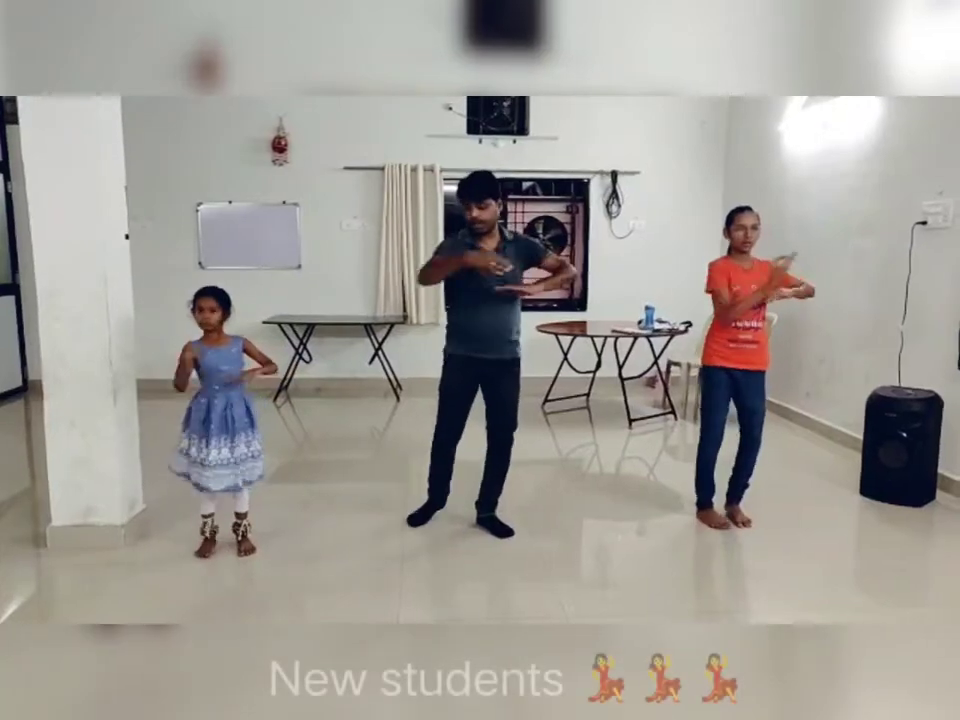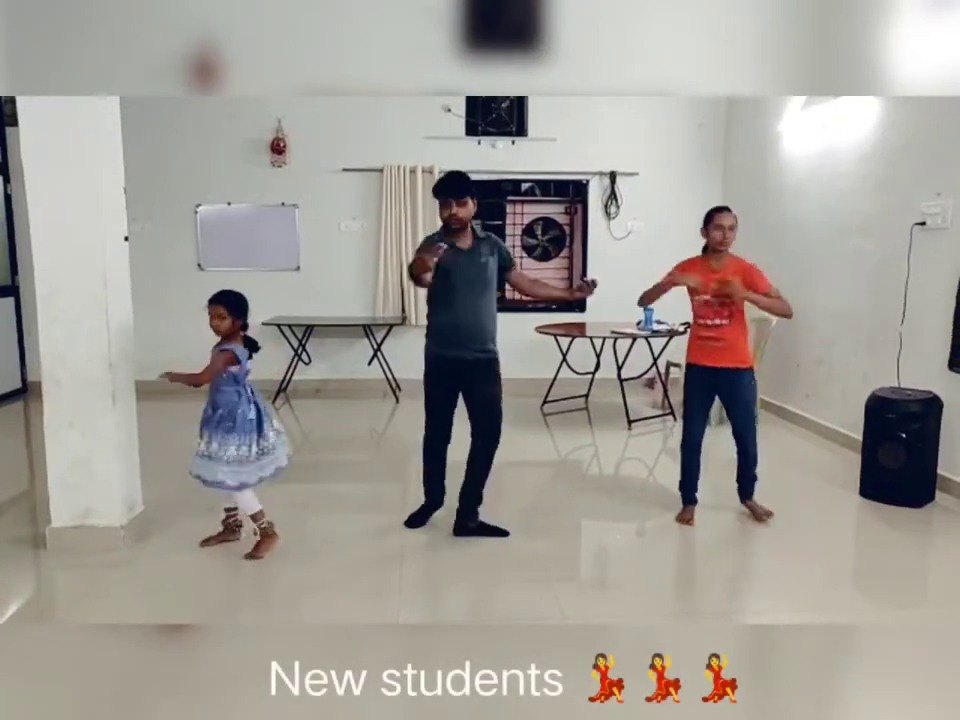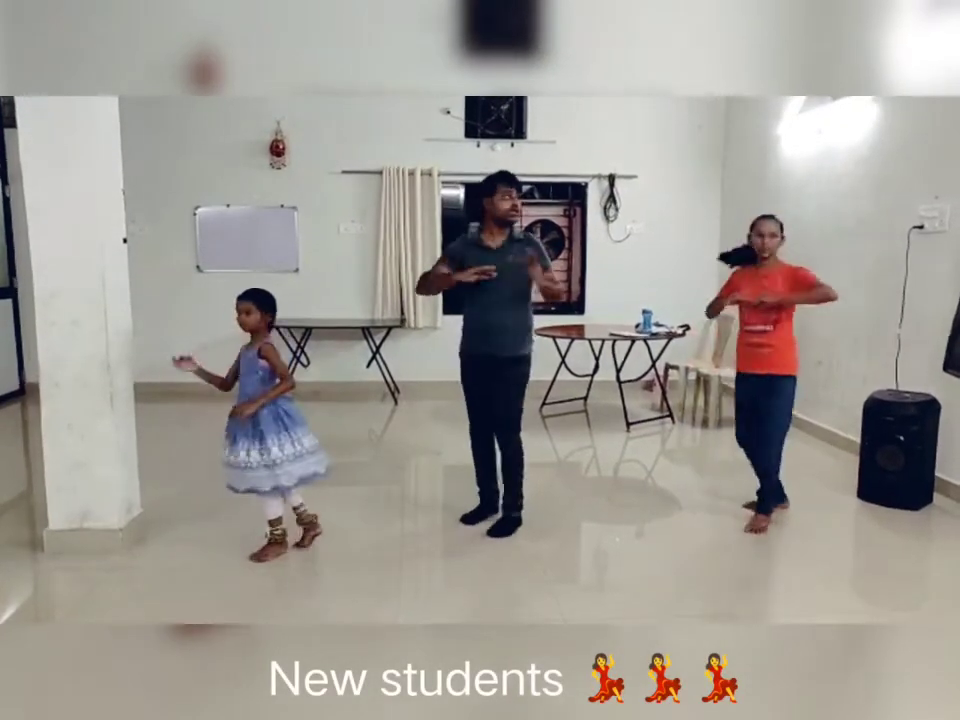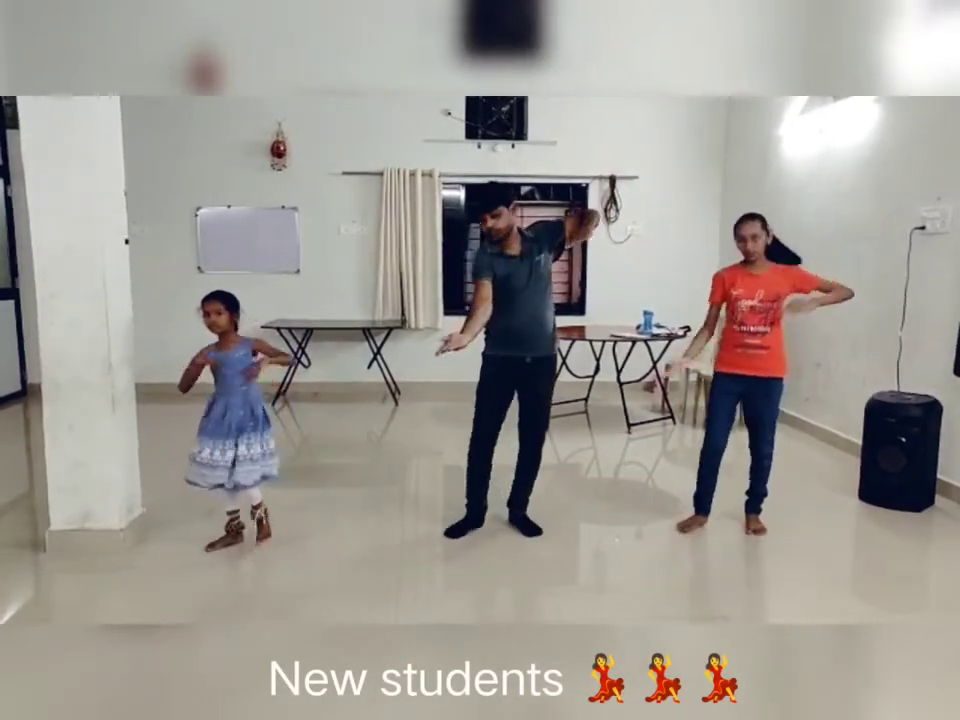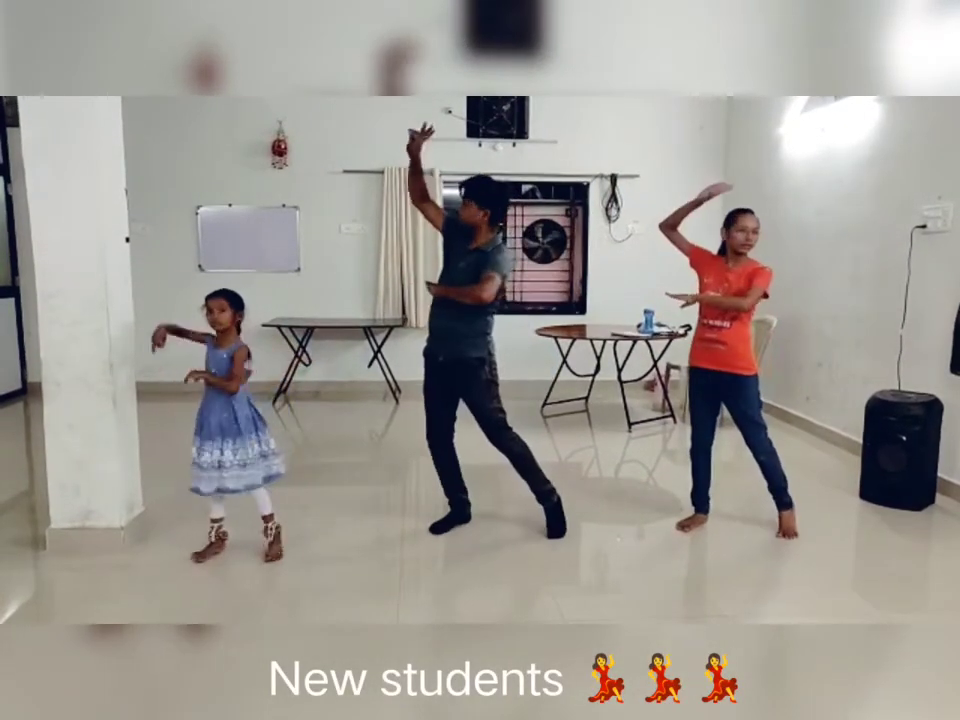
dt=0.7s
person 1, frame 1
left shoulder: (520, 245)
right shoulder: (456, 246)
left elbow: (567, 269)
right elbow: (426, 275)
left wrist: (534, 287)
right wrist: (469, 261)
left hip: (505, 359)
right hip: (462, 358)
left knee: (502, 436)
right knee: (447, 432)
left ankle: (488, 510)
right ankle: (435, 499)
person 1, frame 2
left shoulder: (492, 245)
right shoulder: (433, 246)
left elbow: (522, 283)
right elbow: (420, 278)
left wrist: (568, 294)
right wrist: (423, 265)
left hip: (483, 358)
right hip: (442, 358)
left knee: (488, 435)
right knee: (437, 434)
left ankle: (468, 515)
right ankle: (432, 500)
person 1, frame 3
left shoulder: (527, 245)
right shoulder: (462, 247)
left elbow: (555, 292)
right elbow: (424, 284)
left wrist: (547, 283)
right wrist: (460, 275)
left hip: (512, 355)
right hip: (473, 354)
left knee: (508, 431)
right knee: (481, 430)
left ankle: (513, 510)
right ankle: (487, 500)
person 1, frame 4
left shoulder: (544, 236)
right shoulder: (484, 258)
left elbow: (588, 217)
right elbow: (483, 304)
left wrist: (575, 236)
right wrist: (466, 334)
left hip: (542, 357)
right hip: (500, 358)
left knee: (533, 436)
right knee: (482, 436)
left ankle: (518, 508)
right ankle: (475, 510)
person 1, frame 5
left shoulder: (494, 254)
right shoulder: (456, 235)
left elbow: (485, 294)
right elbow: (419, 198)
left wrist: (442, 289)
right wrist: (414, 155)
left hip: (473, 360)
right hip: (437, 358)
left knee: (499, 434)
right knee: (438, 437)
left ankle: (550, 500)
right ankle: (459, 507)
person 2, frame 1
left shoulder: (767, 270)
right shoulder: (718, 268)
left elbow: (808, 290)
right elbow: (730, 310)
left wrist: (789, 288)
right wrist: (769, 281)
left hip: (753, 367)
right hip: (718, 365)
left knee: (751, 438)
right knee: (712, 436)
left ankle: (733, 502)
right ankle: (704, 504)
person 2, frame 2
left shoulder: (746, 270)
right shoulder: (688, 268)
left elbow: (786, 310)
right elbow: (644, 302)
left wrist: (744, 294)
right wrist: (672, 282)
left hip: (737, 366)
right hip: (698, 365)
left knee: (746, 433)
right knee: (692, 435)
left ankle: (747, 494)
right ankle: (688, 501)
person 2, frame 3
left shoulder: (793, 275)
right shoulder: (740, 276)
left elbow: (830, 294)
right elbow: (710, 312)
left wrist: (780, 299)
right wrist: (726, 300)
left hip: (780, 373)
right hip: (746, 370)
left knee: (769, 441)
right knee: (746, 435)
left ankle: (764, 508)
right ankle: (775, 493)
person 2, frame 4
left shoulder: (788, 275)
right shoulder: (725, 277)
left elbow: (845, 291)
right elbow: (708, 327)
left wrist: (813, 302)
right wrist: (689, 356)
left hip: (768, 376)
right hip: (728, 373)
left knee: (762, 447)
right knee: (713, 443)
left ankle: (753, 511)
right ankle: (701, 510)
person 2, frame 5
left shoulder: (759, 272)
right shoulder: (706, 262)
left elbow: (746, 303)
right elbow: (667, 227)
left wrist: (699, 297)
right wrist: (701, 200)
left hip: (739, 372)
right hip: (702, 368)
left knee: (758, 442)
right knee: (700, 442)
left ankle: (785, 507)
right ankle: (701, 509)
person 3, frame 1
left shoulder: (239, 344)
right shoulder: (193, 349)
left elbow: (271, 365)
right elbow: (180, 386)
left wrist: (254, 371)
right wrist: (186, 364)
left hip: (237, 413)
right hip: (207, 414)
left knee: (241, 474)
right knee: (206, 475)
left ankle: (242, 532)
right ankle: (208, 533)
person 3, frame 2
left shoulder: (228, 353)
right shoulder: (228, 343)
left elbow: (201, 379)
left wrist: (175, 376)
left hip: (236, 417)
right hip: (229, 414)
left knee: (236, 480)
right knee: (225, 476)
left ankle: (266, 532)
right ankle: (232, 526)
person 3, frame 3
left shoulder: (266, 348)
right shoulder: (247, 350)
left elbow: (288, 382)
right elbow: (226, 384)
left wrist: (255, 405)
right wrist: (196, 369)
left hip: (268, 421)
right hip: (255, 422)
left knee: (268, 480)
right knee: (277, 478)
left ankle: (277, 540)
right ankle: (308, 521)
person 3, frame 4
left shoulder: (250, 346)
right shoulder: (208, 353)
left elbow: (286, 358)
right elbow: (184, 387)
left wrist: (266, 361)
right wrist: (196, 367)
left hip: (248, 416)
right hip: (220, 417)
left knee: (244, 477)
right knee: (226, 476)
left ankle: (260, 512)
right ankle: (234, 529)
person 3, frame 5
left shoulder: (240, 350)
right shoulder: (211, 342)
left elbow: (233, 386)
right elbow: (182, 330)
left wrist: (204, 374)
right wrist: (165, 330)
left hip: (237, 419)
right hip: (212, 420)
left knee: (252, 481)
right knee: (212, 480)
left ankle: (273, 534)
right ankle: (217, 538)
